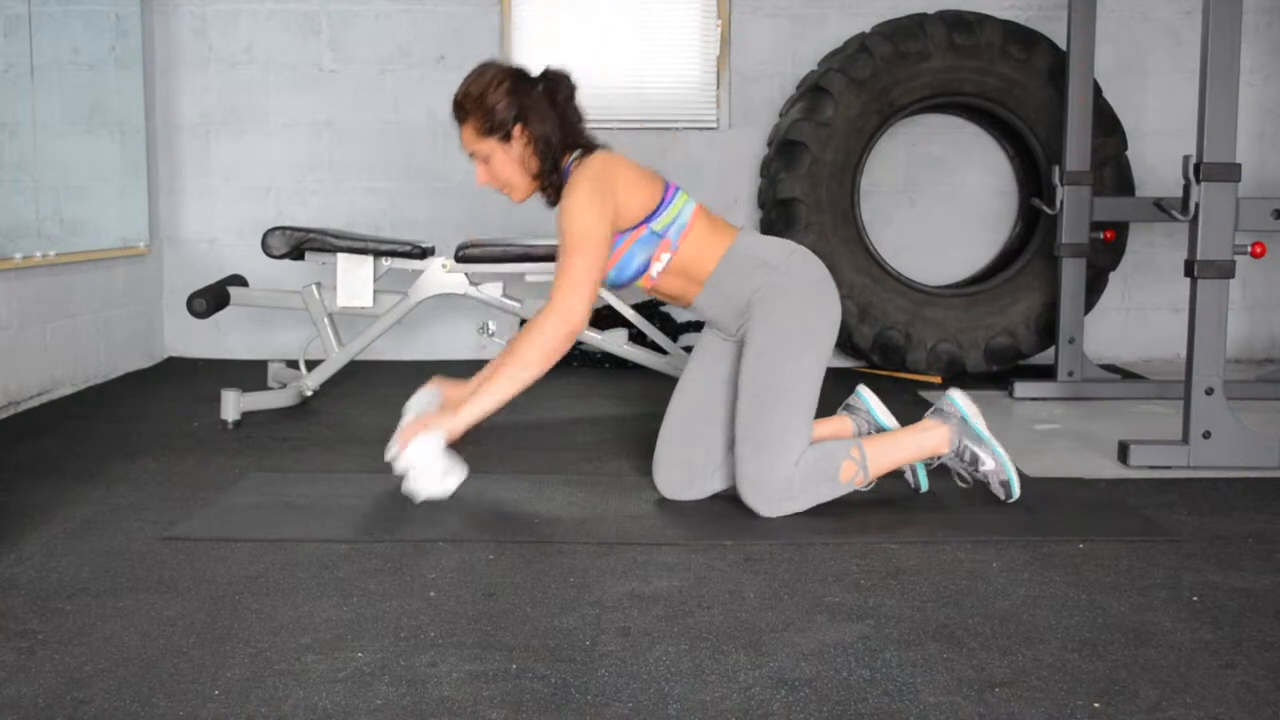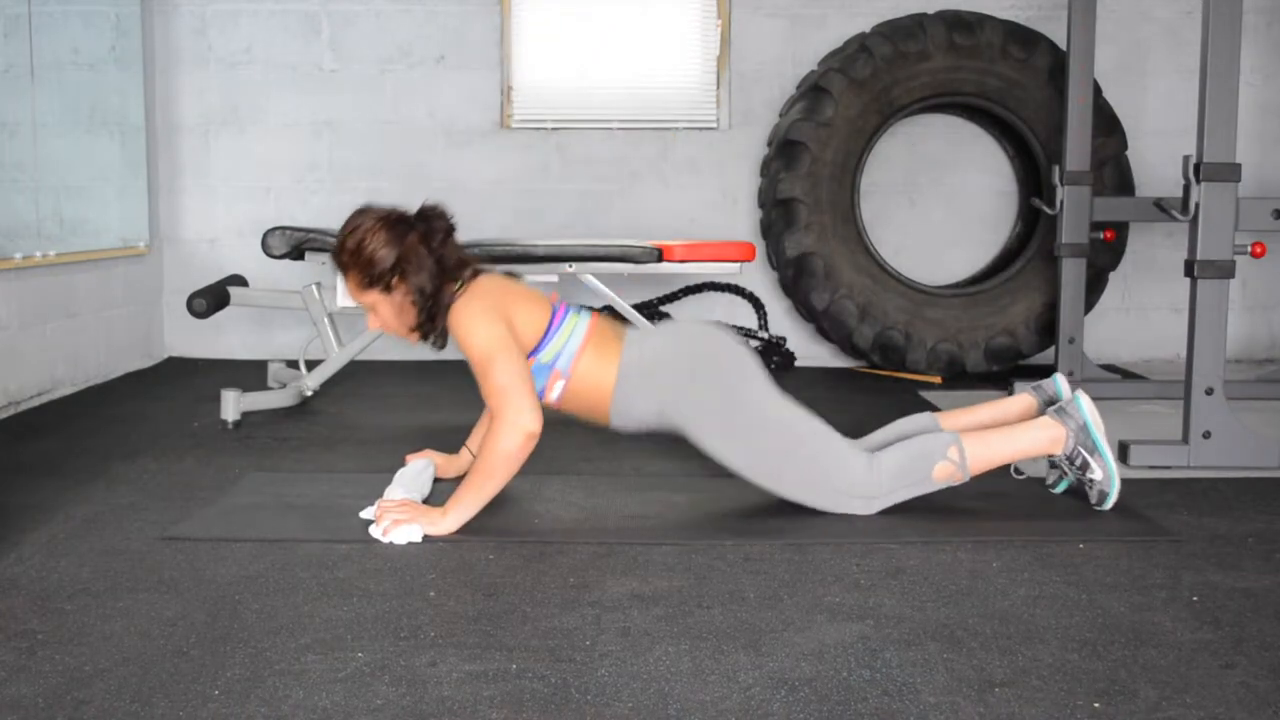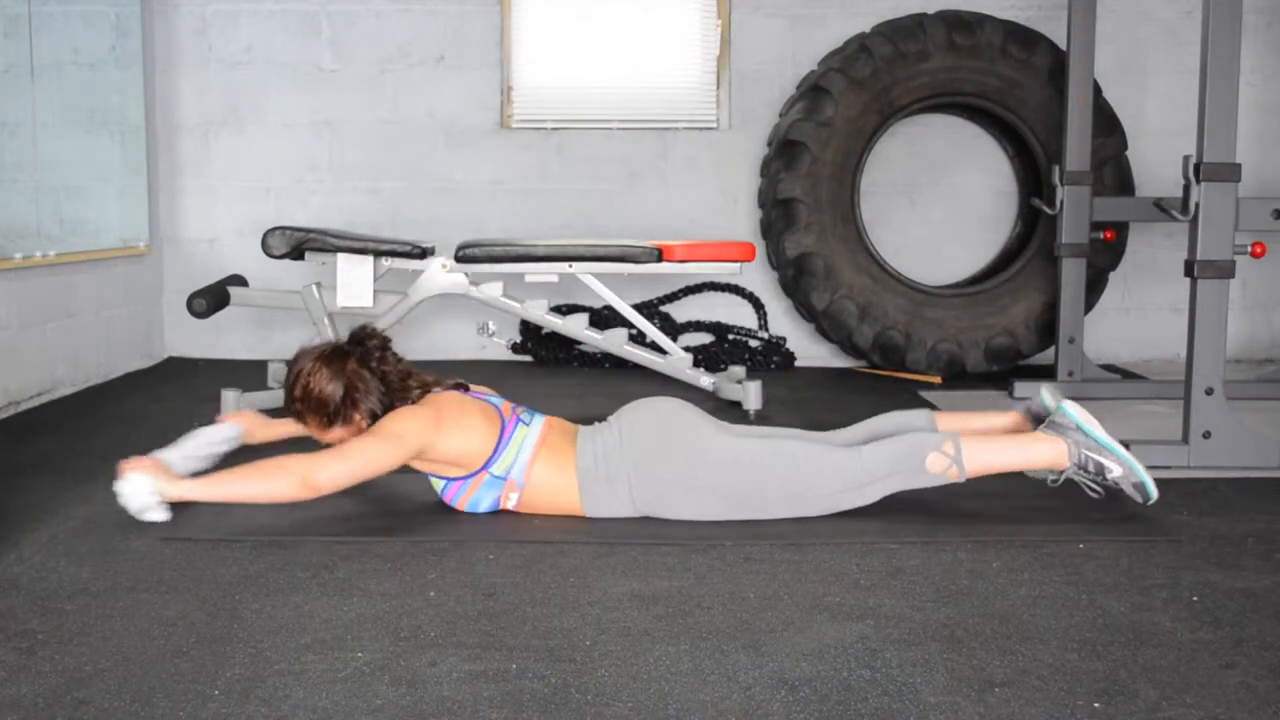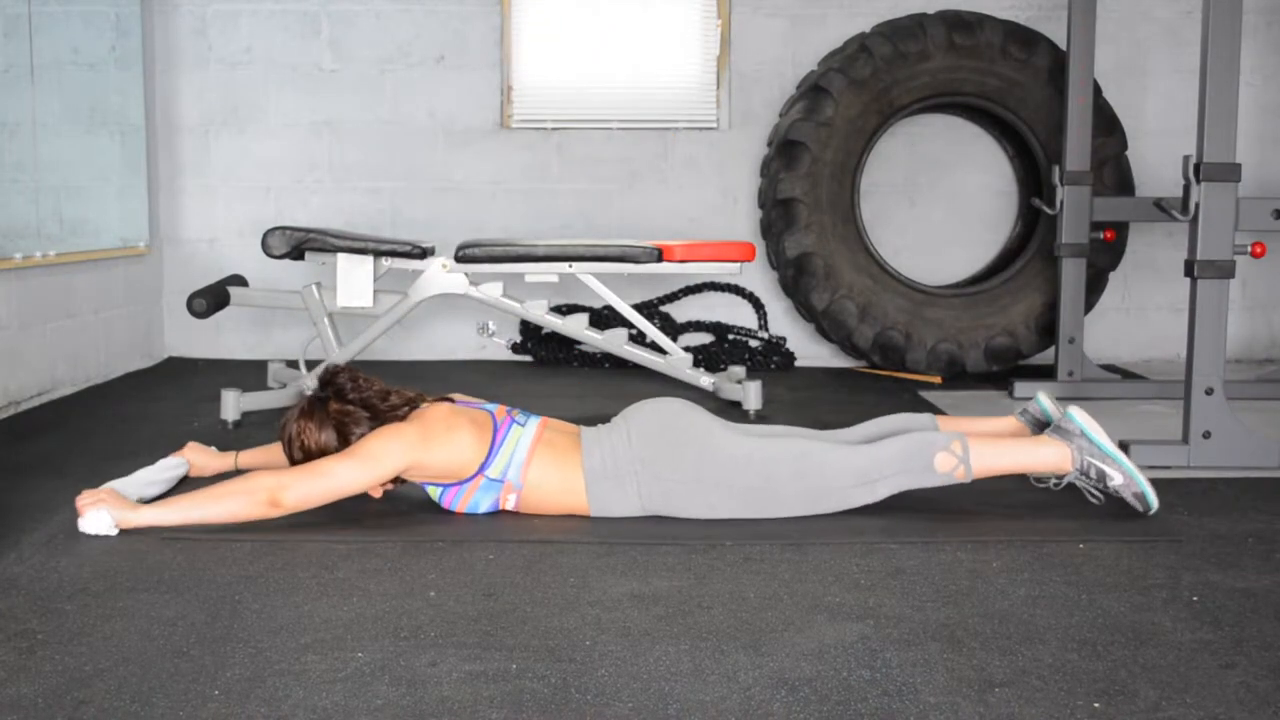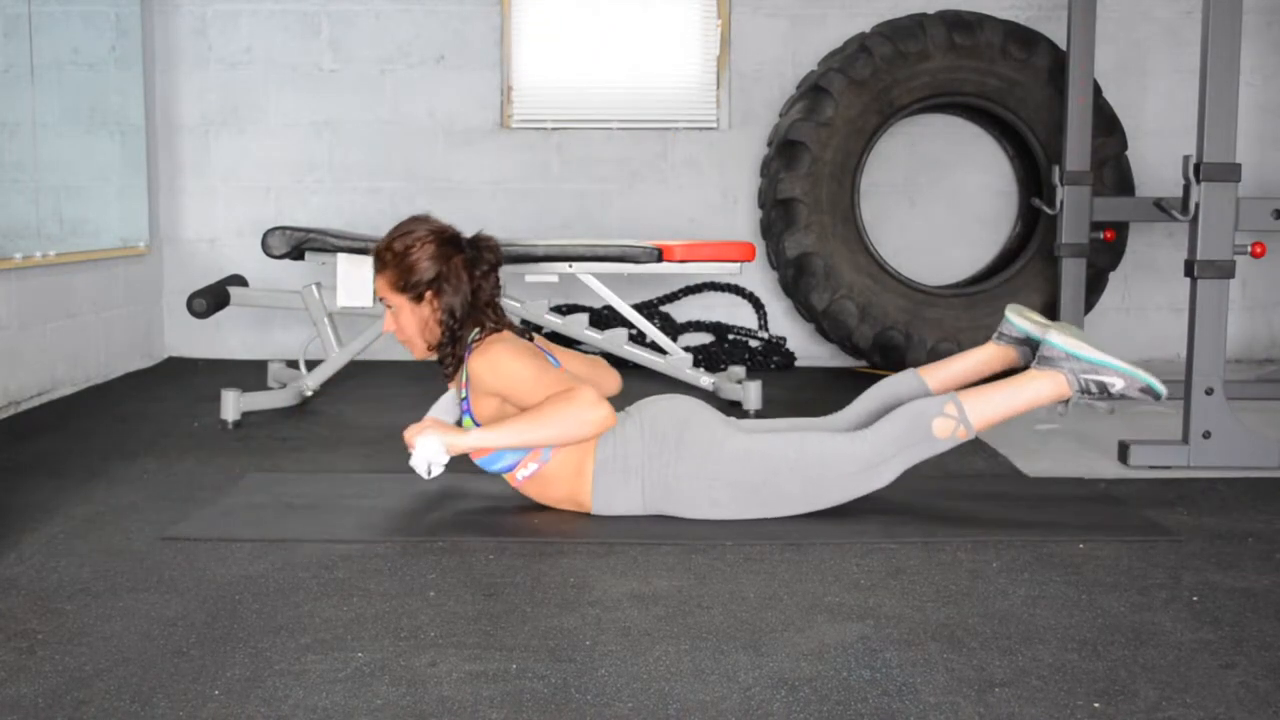
dt=1s
person 1, frame 1
left shoulder: (586, 184)
right shoulder: (579, 182)
left elbow: (566, 319)
right elbow: (563, 313)
left wrist: (466, 410)
right wrist: (475, 386)
left hip: (786, 293)
right hip: (744, 313)
left knee: (769, 492)
right knee: (677, 482)
left ankle: (942, 434)
right ankle: (851, 427)
person 1, frame 2
left shoulder: (469, 310)
right shoulder: (477, 291)
left elbow: (520, 428)
right elbow: (515, 383)
left wrist: (448, 515)
right wrist: (461, 458)
left hip: (691, 380)
right hip: (689, 358)
left knee: (861, 488)
right knee: (853, 458)
left ankle: (1055, 434)
right ankle: (1036, 403)
person 1, frame 3
left shoulder: (413, 426)
right shoulder: (427, 392)
left elbow: (321, 476)
right elbow: (362, 429)
left wrist: (182, 486)
right wrist: (274, 424)
left hip: (654, 471)
right hip: (654, 436)
left knee: (861, 477)
right knee: (841, 451)
left ankle: (1060, 452)
right ankle: (1025, 419)
person 1, frame 4
left shoulder: (408, 441)
right shoulder: (413, 413)
left elbow: (280, 497)
right elbow: (318, 447)
left wrist: (133, 513)
right wrist: (220, 457)
left hip: (658, 469)
right hip: (656, 439)
left knee: (871, 474)
right knee: (850, 448)
left ankle: (1064, 456)
right ankle: (1032, 423)
person 1, frame 5
left shoulder: (490, 360)
right shoulder: (495, 341)
left elbow: (594, 410)
left wrist: (462, 434)
left hip: (674, 470)
right hip: (665, 436)
left knee: (873, 456)
right knee: (847, 434)
left ankle: (1061, 380)
right ankle: (1009, 347)
